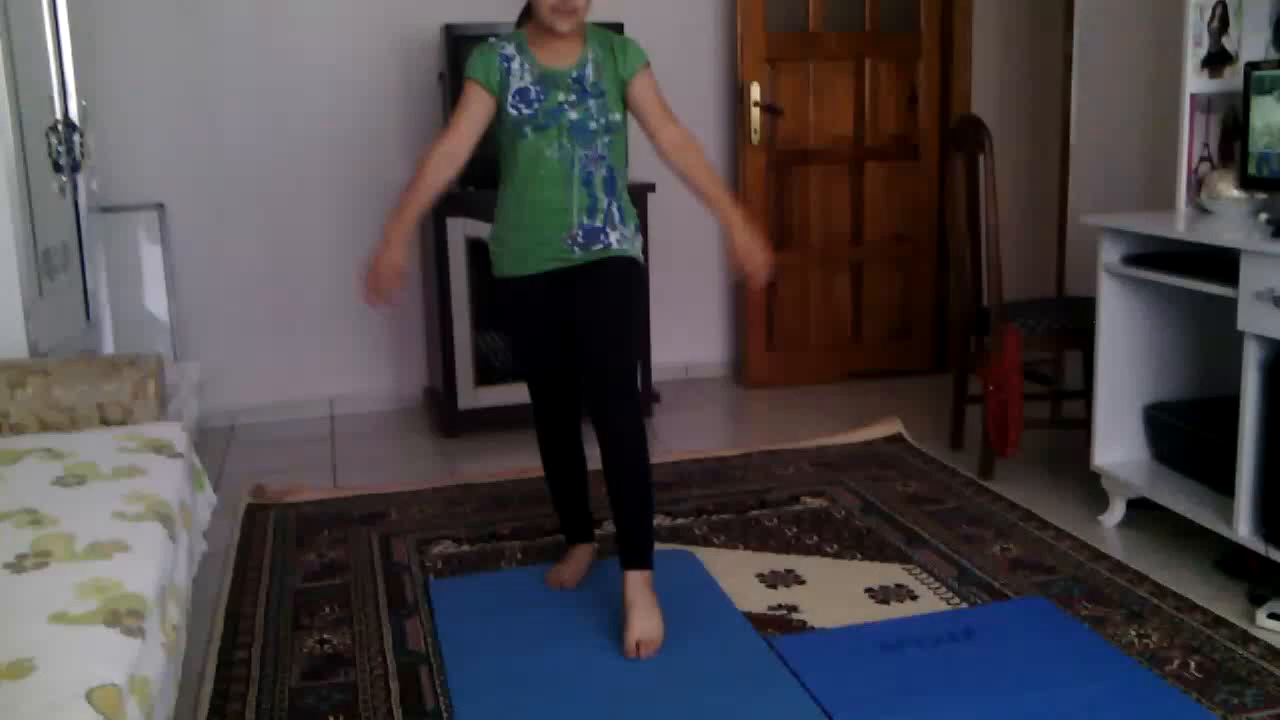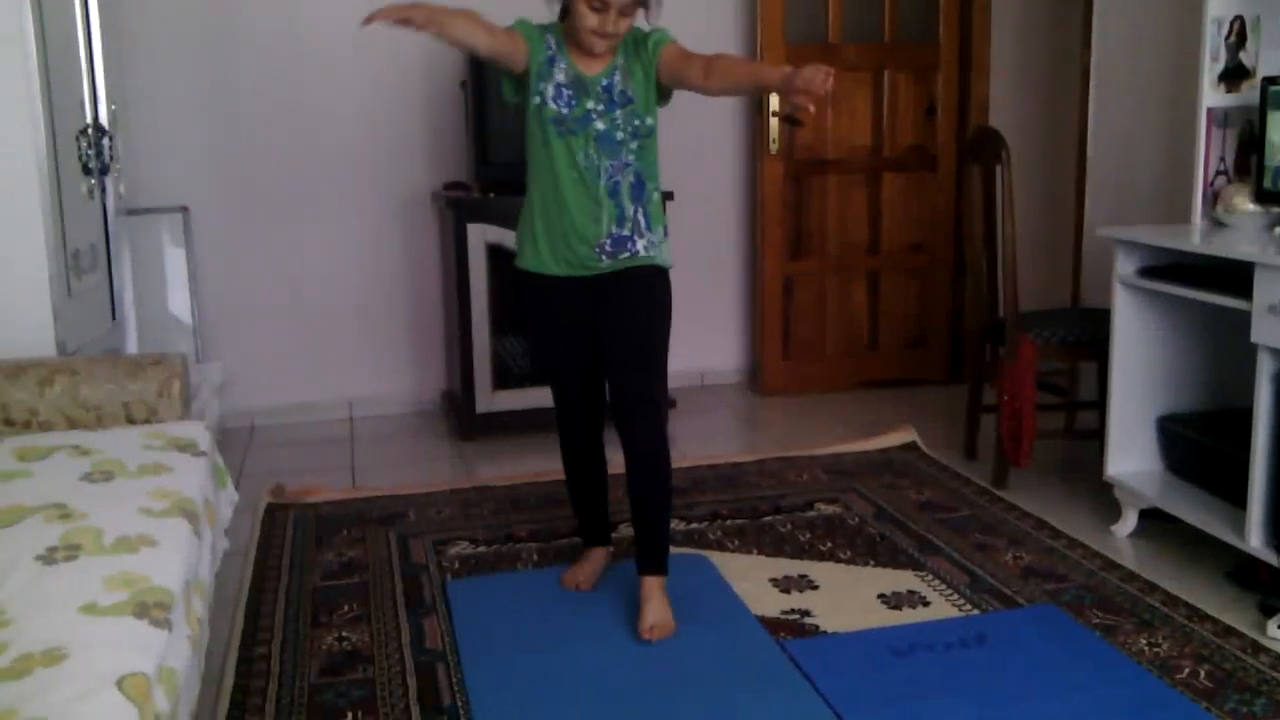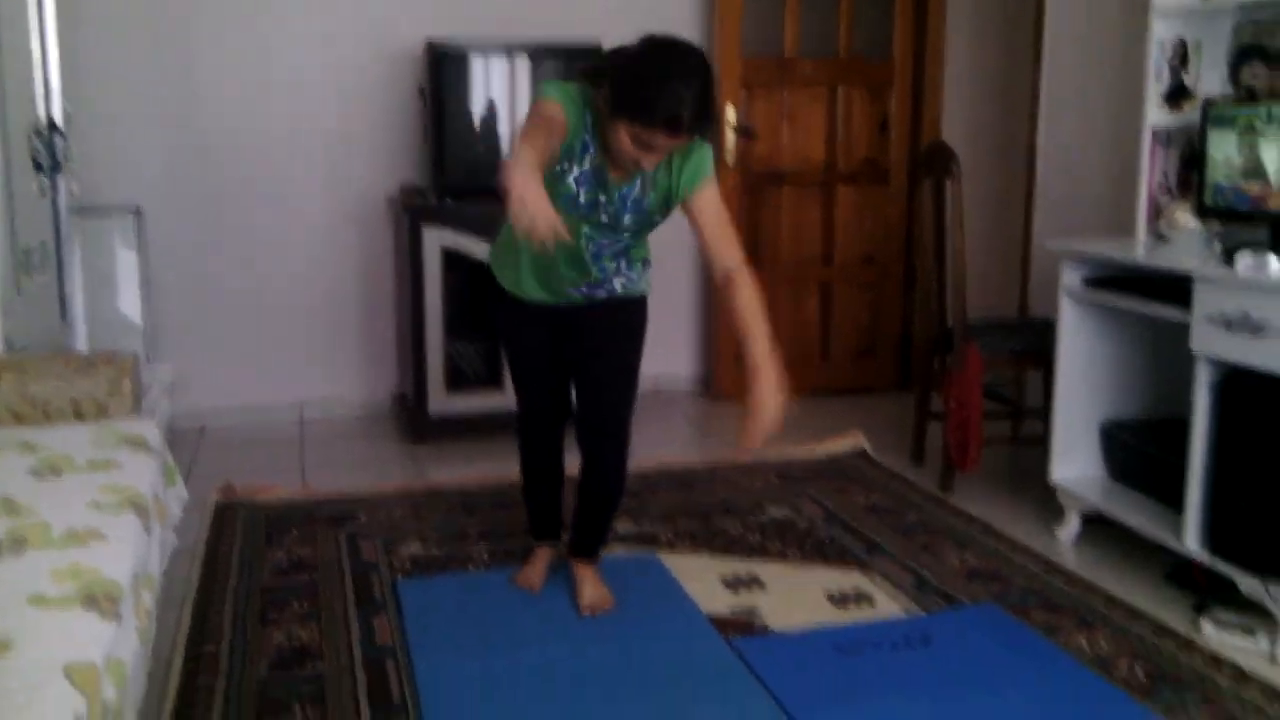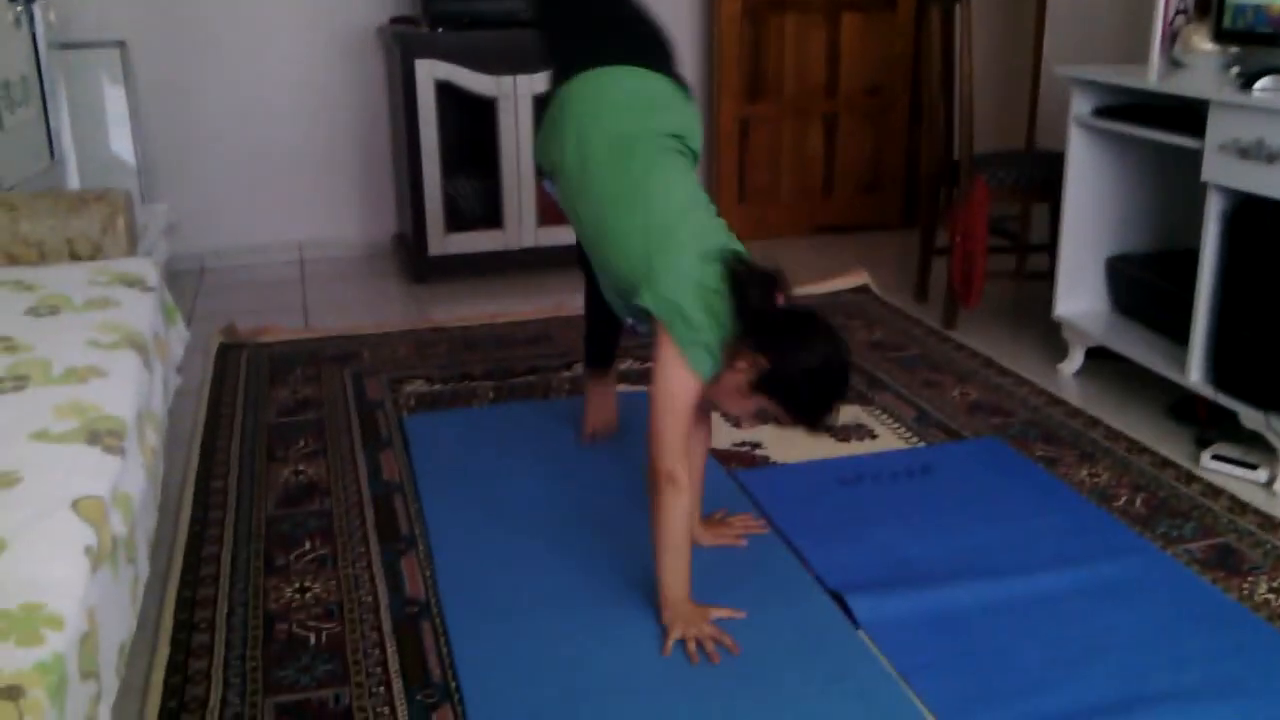
dt=0.4s
person 1, frame 1
left shoulder: (617, 54)
right shoulder: (497, 60)
left elbow: (673, 139)
right elbow: (451, 147)
left wrist: (733, 219)
right wrist: (397, 233)
left hip: (607, 256)
right hip: (527, 265)
left knee: (616, 407)
right knee: (554, 412)
left ankle: (638, 578)
right ankle: (580, 541)
person 1, frame 2
left shoulder: (648, 54)
left elbow: (708, 69)
left wrist: (784, 76)
left hip: (633, 267)
right hip: (552, 270)
left knee: (639, 417)
right knee: (576, 418)
left ankle: (653, 576)
right ankle: (594, 544)
person 1, frame 3
left shoulder: (685, 156)
right shoulder: (567, 110)
left elbow: (730, 263)
right elbow: (532, 140)
left wrist: (766, 367)
right wrist: (521, 179)
left hip: (613, 297)
right hip: (532, 292)
left knee: (606, 438)
right knee: (541, 422)
left ankle: (587, 558)
right ankle: (545, 540)
person 1, frame 4
left shoulder: (737, 300)
left elbow: (687, 413)
right elbow: (670, 472)
left wrist: (688, 520)
right wrist: (676, 604)
left hip: (651, 95)
left ankle: (599, 379)
